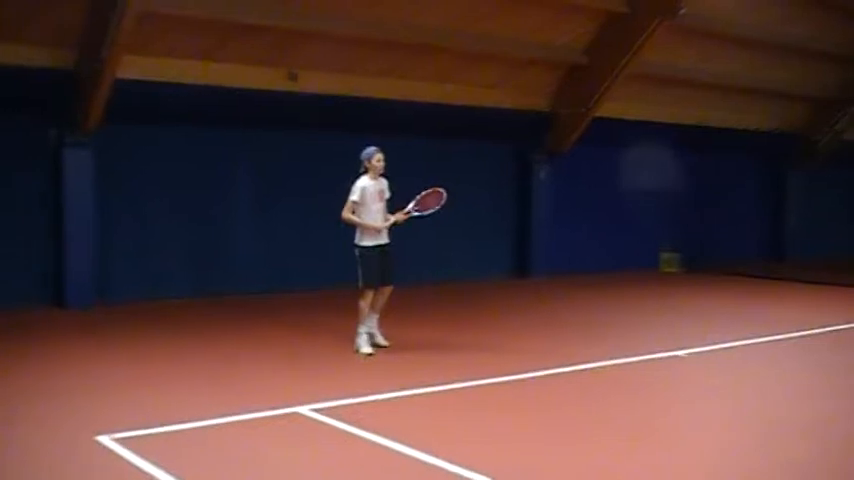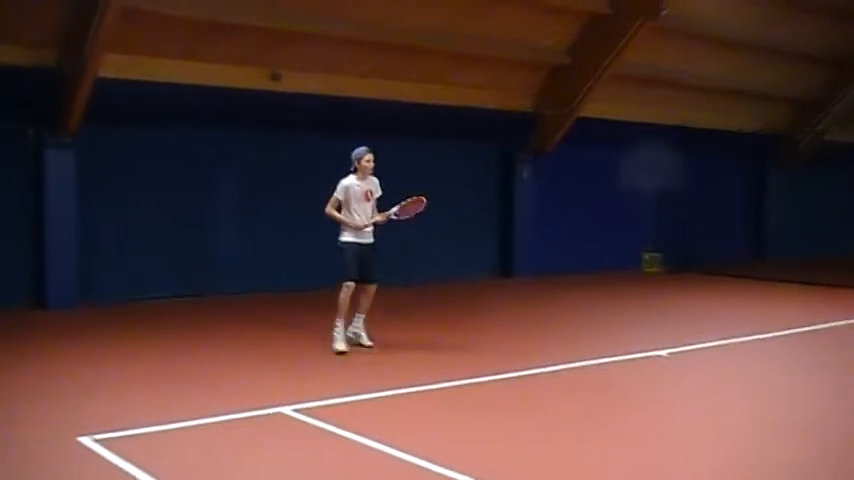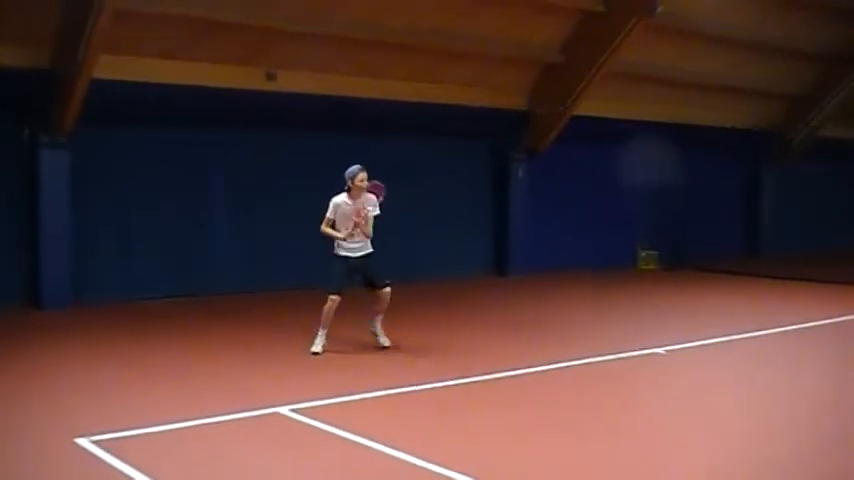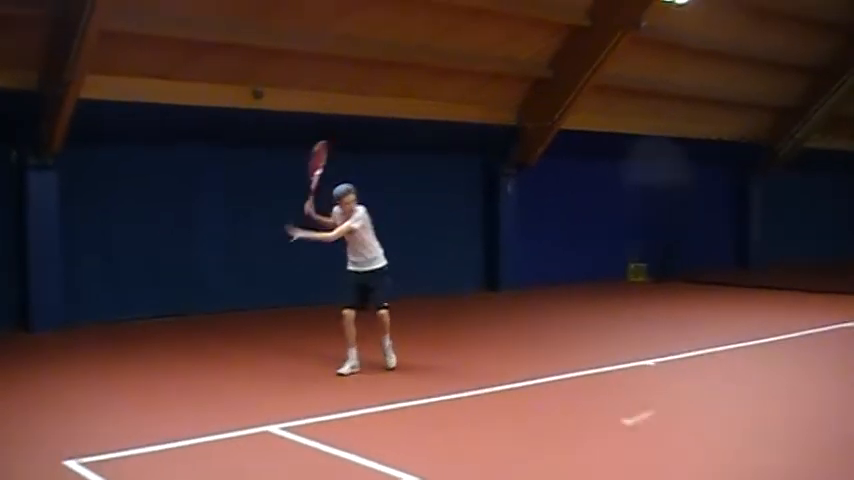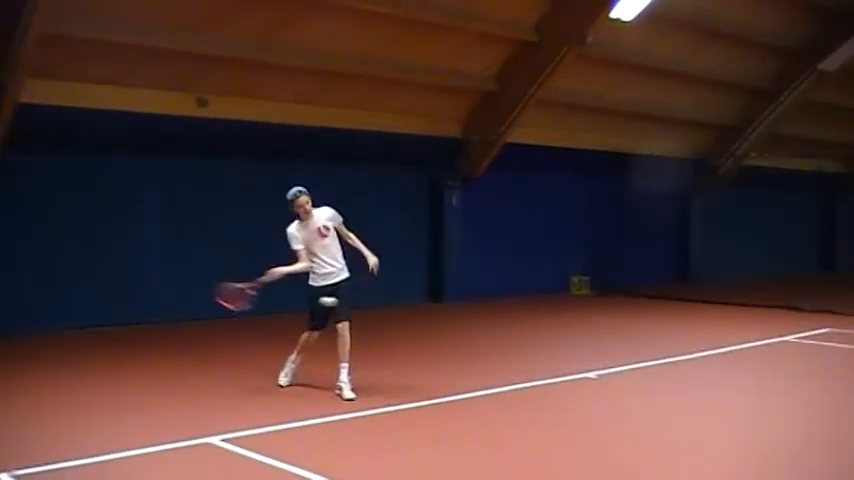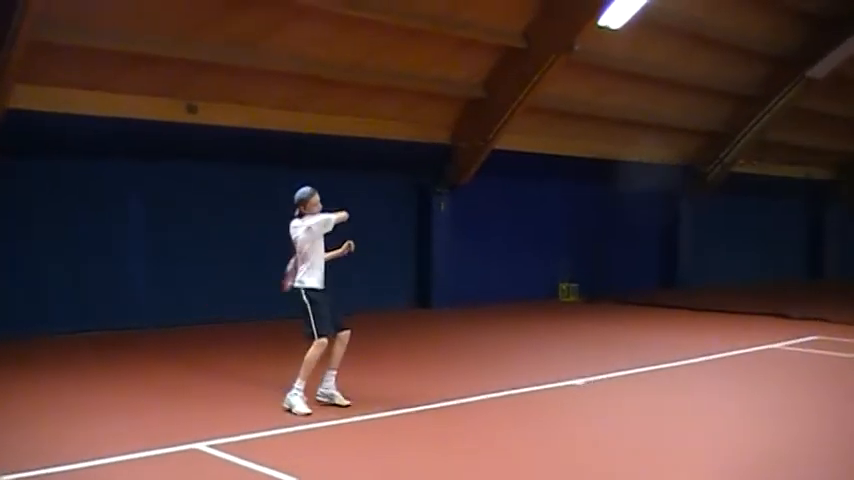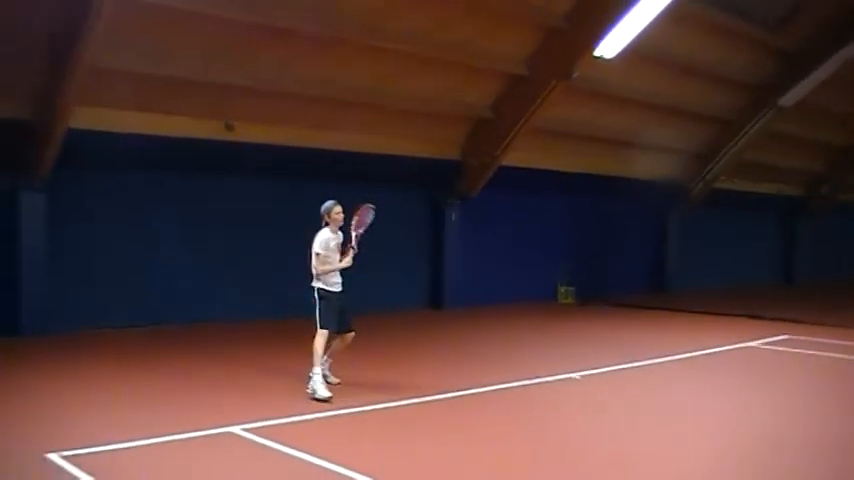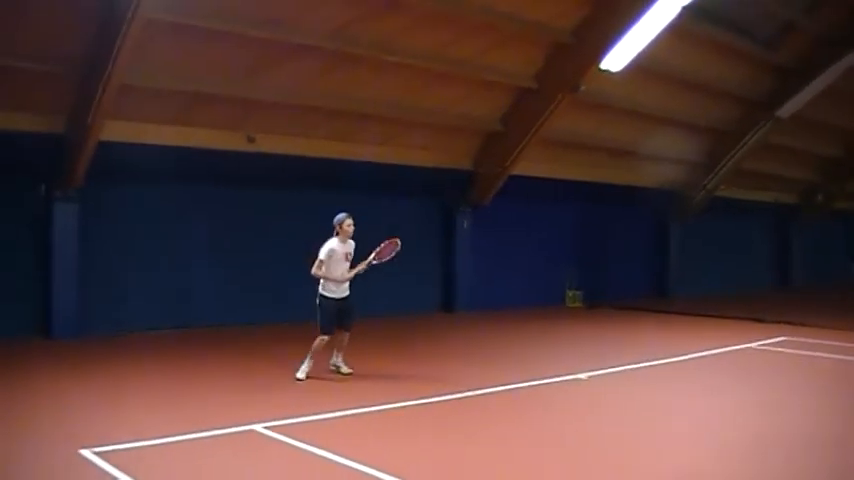
dt=0.4s
person 1, frame 1
left shoulder: (383, 183)
right shoulder: (361, 184)
right elbow: (346, 215)
left wrist: (394, 217)
right wrist: (370, 226)
left hip: (383, 242)
right hip: (367, 244)
left knee: (386, 287)
right knee: (368, 290)
left ankle: (372, 327)
right ankle: (361, 337)
person 1, frame 2
left shoulder: (374, 183)
right shoulder: (346, 184)
right elbow: (329, 210)
left wrist: (378, 218)
right wrist: (351, 223)
left hip: (368, 241)
right hip: (350, 241)
left knee: (370, 286)
right knee: (349, 285)
left ankle: (357, 329)
right ankle: (339, 333)
person 1, frame 3
left shoulder: (371, 200)
right shoulder: (337, 201)
left elbow: (369, 233)
right elbow: (324, 228)
left wrist: (360, 225)
right wrist: (340, 235)
left hip: (365, 253)
right hip: (343, 256)
left knee: (385, 291)
right knee: (334, 298)
left ankle: (377, 327)
right ankle: (321, 338)
person 1, frame 4
left shoulder: (360, 213)
right shoulder: (337, 212)
left elbow: (333, 236)
right elbow: (334, 225)
left wrist: (303, 234)
right wrist: (313, 215)
left hip: (376, 268)
right hip: (355, 269)
left knee: (382, 312)
right knee: (347, 314)
left ankle: (387, 346)
right ankle: (352, 360)
person 1, frame 5
left shoulder: (326, 213)
right shoulder: (294, 231)
left elbow: (347, 235)
right elbow: (305, 264)
left wrist: (367, 254)
right wrist: (284, 270)
left hip: (341, 280)
right hip: (319, 284)
left knee: (343, 327)
right knee: (312, 333)
left ankle: (343, 381)
right ankle: (291, 365)
person 1, frame 6
left shoulder: (296, 226)
right shoulder: (318, 221)
right elbow: (344, 215)
left wrist: (339, 252)
left hip: (315, 288)
right hip: (309, 289)
left knee: (343, 334)
right knee: (321, 341)
left ankle: (327, 388)
right ankle: (295, 394)
person 1, frame 7
left shoulder: (338, 235)
right shoulder: (323, 236)
right elbow: (318, 270)
left wrist: (345, 258)
right wrist: (343, 263)
left hip: (336, 290)
right hip: (323, 290)
left knee: (347, 334)
right knee: (323, 332)
left ankle: (322, 367)
right ankle: (316, 381)
person 1, frame 8
left shoulder: (351, 244)
right shoulder: (330, 246)
right elbow: (315, 271)
left wrist: (357, 269)
right wrist: (338, 278)
left hip: (344, 295)
right hip: (328, 296)
left knee: (345, 332)
right knee: (325, 336)
left ankle: (337, 361)
right ankle: (306, 365)
